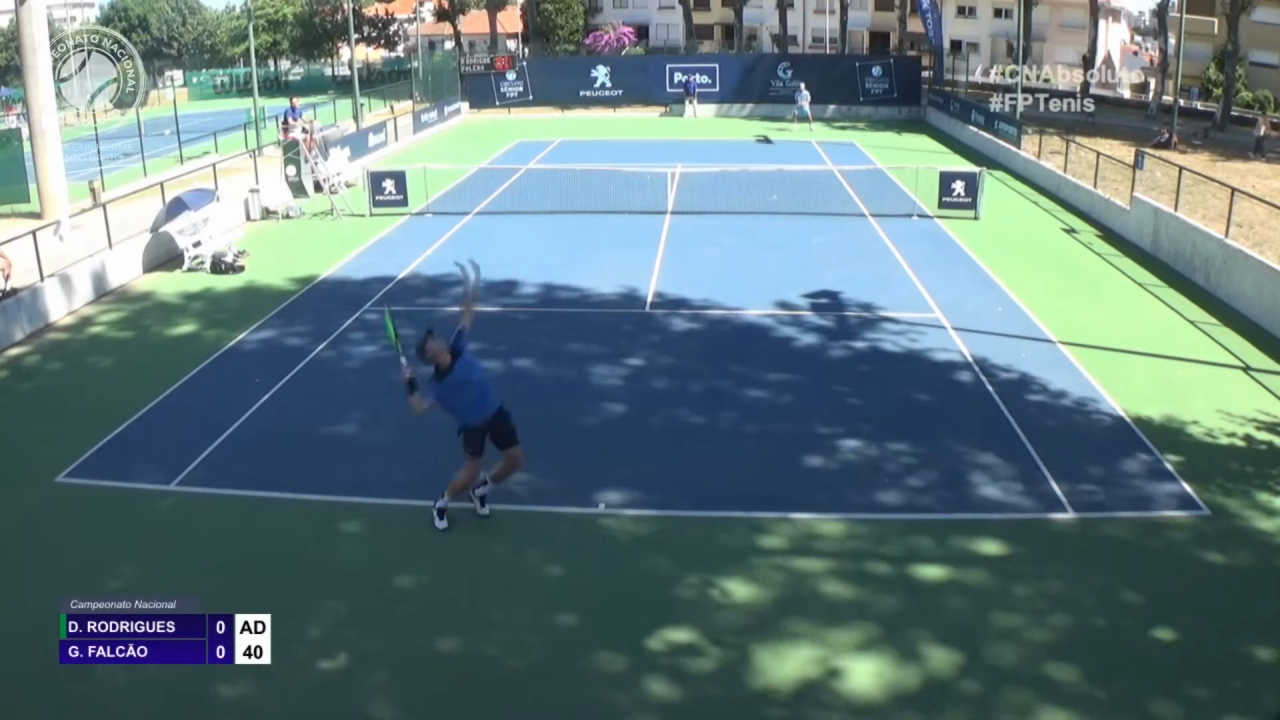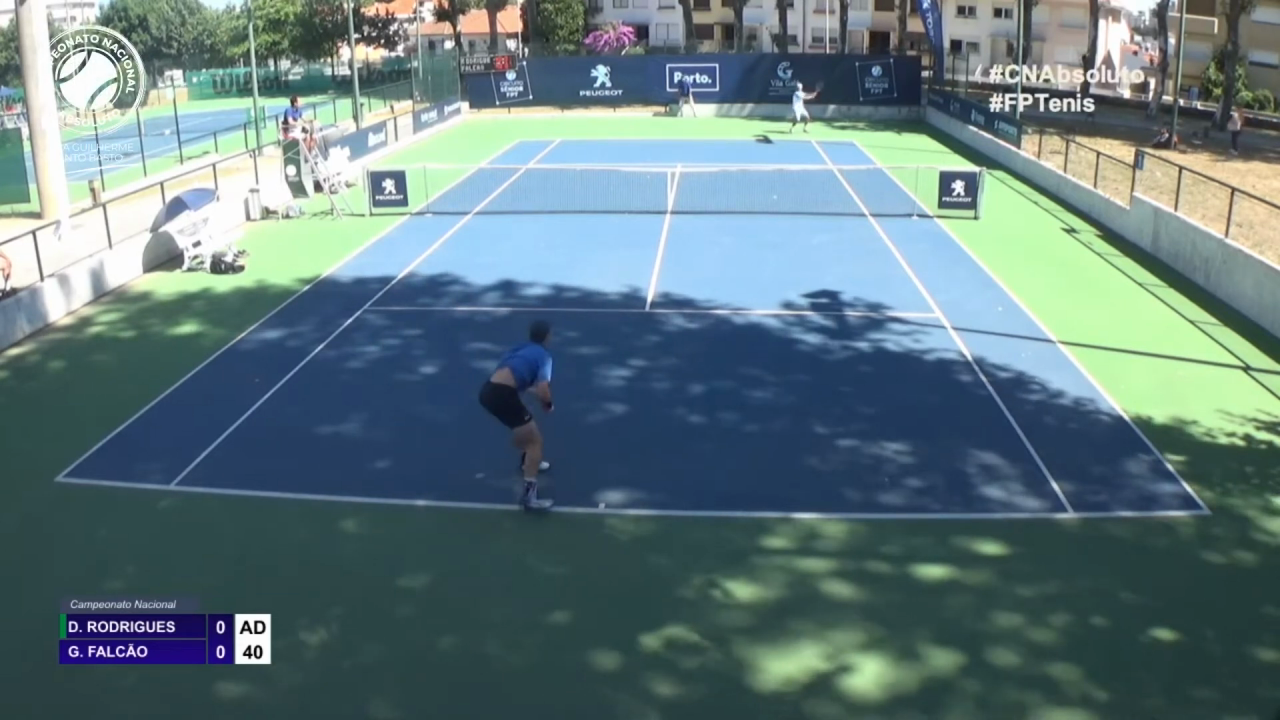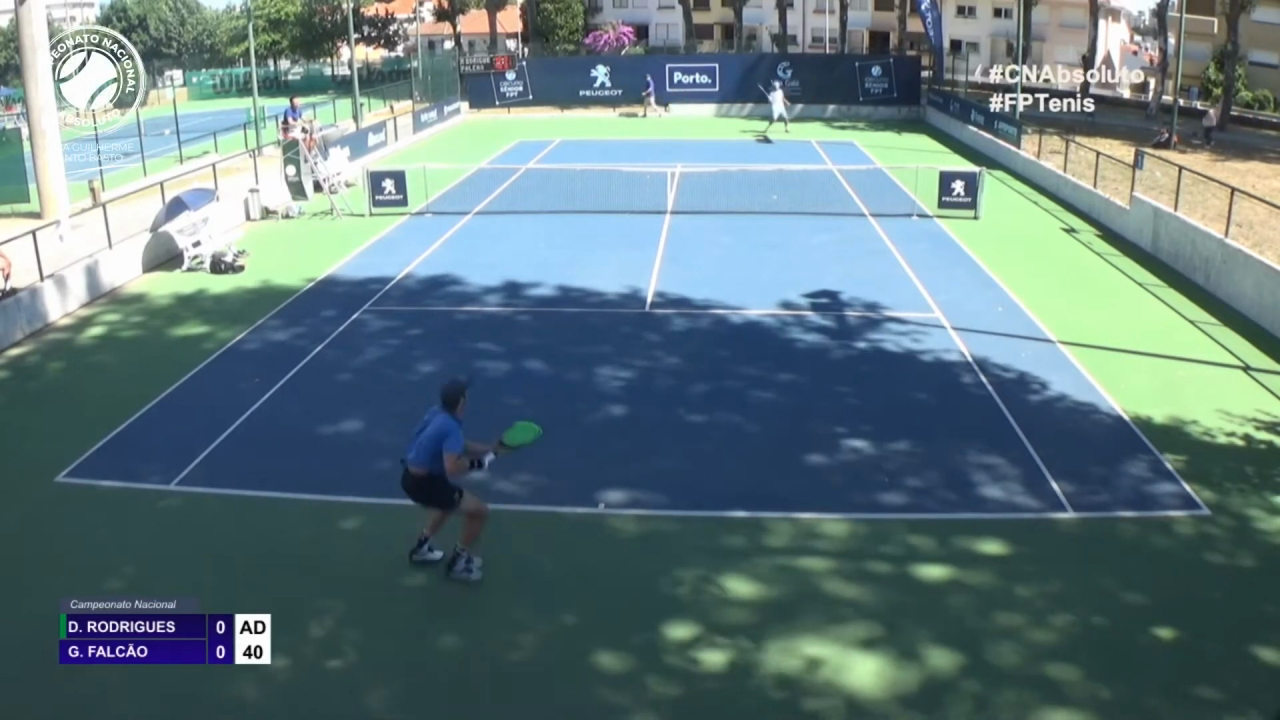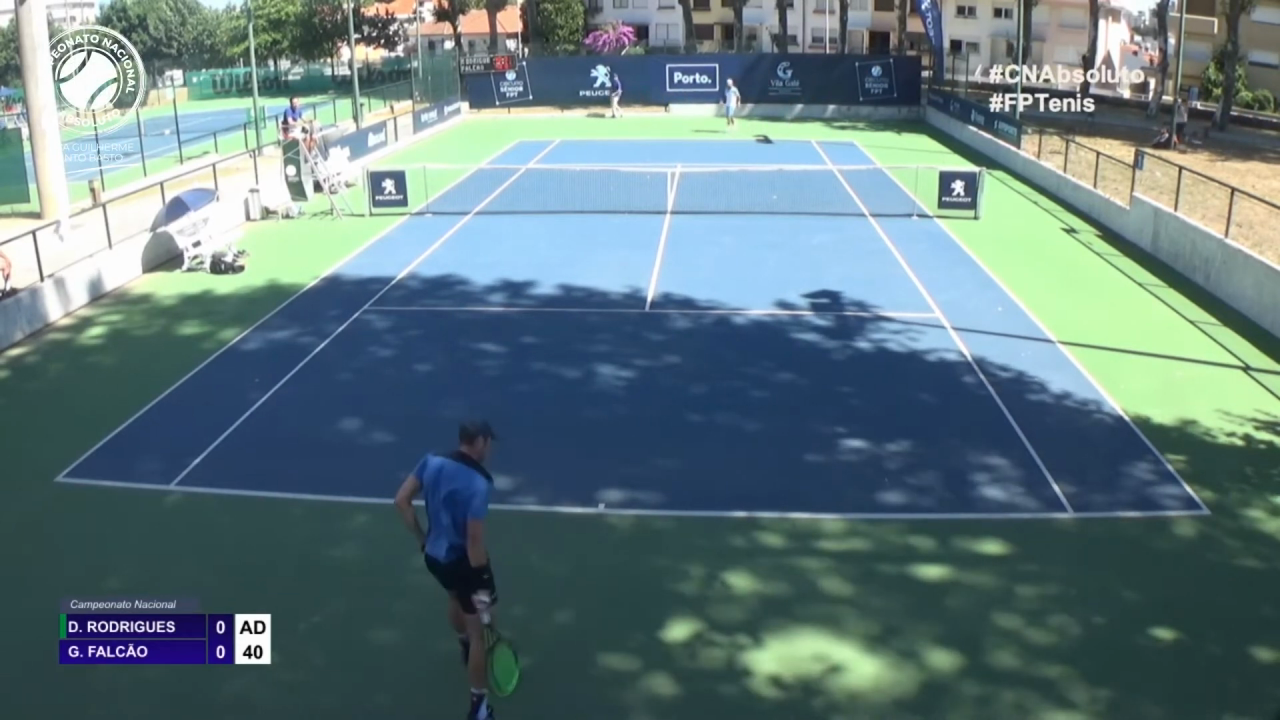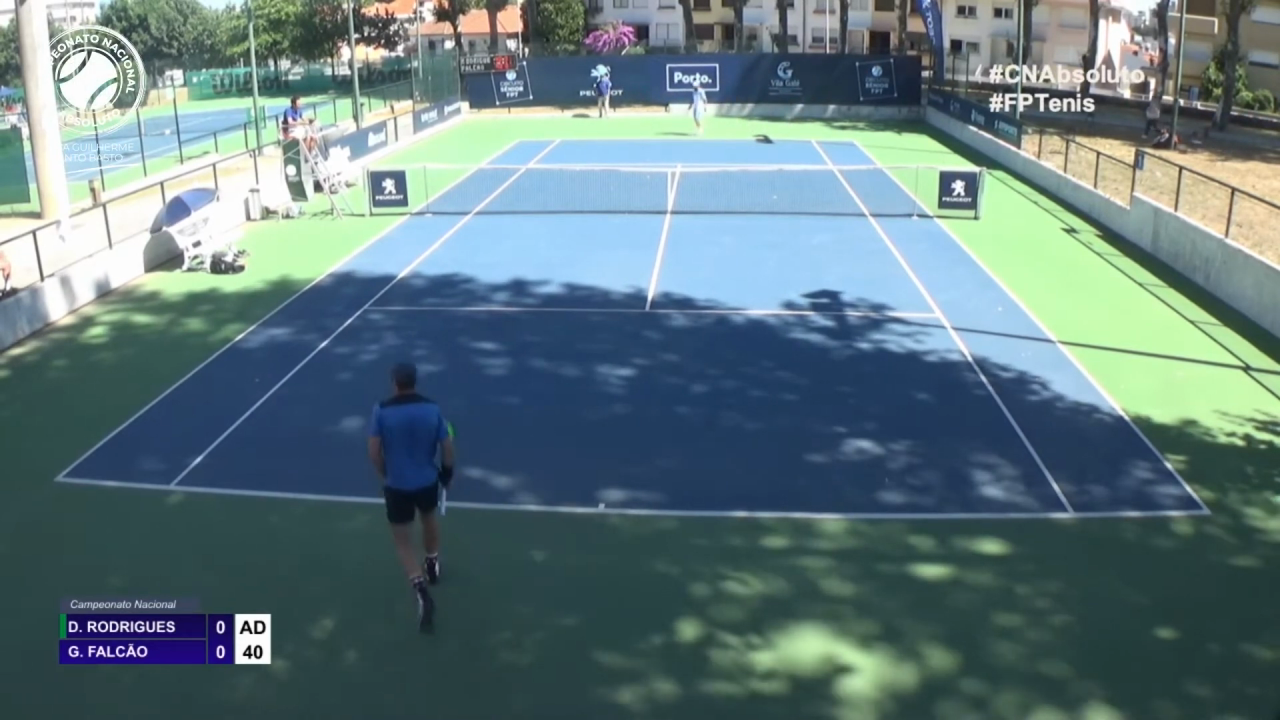
dt=1s
person 1, frame 1
left shoulder: (458, 349)
right shoulder: (435, 383)
left elbow: (467, 316)
right elbow: (418, 408)
left wrist: (468, 288)
right wrist: (410, 382)
left hip: (496, 412)
right hip: (472, 424)
left knee: (515, 460)
right knee: (469, 475)
left ankle: (481, 490)
right ankle: (442, 504)
person 1, frame 2
left shoulder: (520, 349)
right shoulder: (543, 356)
right elbow: (543, 392)
left wrist: (531, 387)
right wrist: (549, 404)
left hip: (488, 390)
right hip: (502, 395)
left knee: (526, 421)
right knee: (535, 442)
left ankle: (527, 462)
right ankle: (529, 496)
person 1, frame 3
left shoulder: (436, 413)
right shoulder: (450, 427)
right elbow: (452, 468)
left wrist: (488, 450)
right wrist: (479, 462)
left hip: (411, 479)
right hip: (426, 482)
left knee: (447, 504)
right knee: (479, 511)
left ankle: (421, 548)
right ankle: (459, 561)
person 1, frame 4
left shoulder: (431, 462)
right shoulder: (479, 482)
left elbow: (401, 501)
right elbow: (475, 537)
left wrist: (422, 538)
right wrist: (482, 583)
left hip: (435, 554)
right hip: (463, 559)
left knee: (457, 601)
right knee: (480, 631)
left ankle: (466, 644)
person 1, frame 5
left shoulder: (382, 411)
right shoulder: (432, 410)
left elbow: (374, 453)
right elbow: (447, 450)
left wrist: (385, 476)
right wrist: (447, 474)
left hip: (397, 486)
right hip: (428, 482)
left knee: (403, 543)
right knee: (429, 519)
left ankle: (422, 593)
right ankle: (432, 563)
